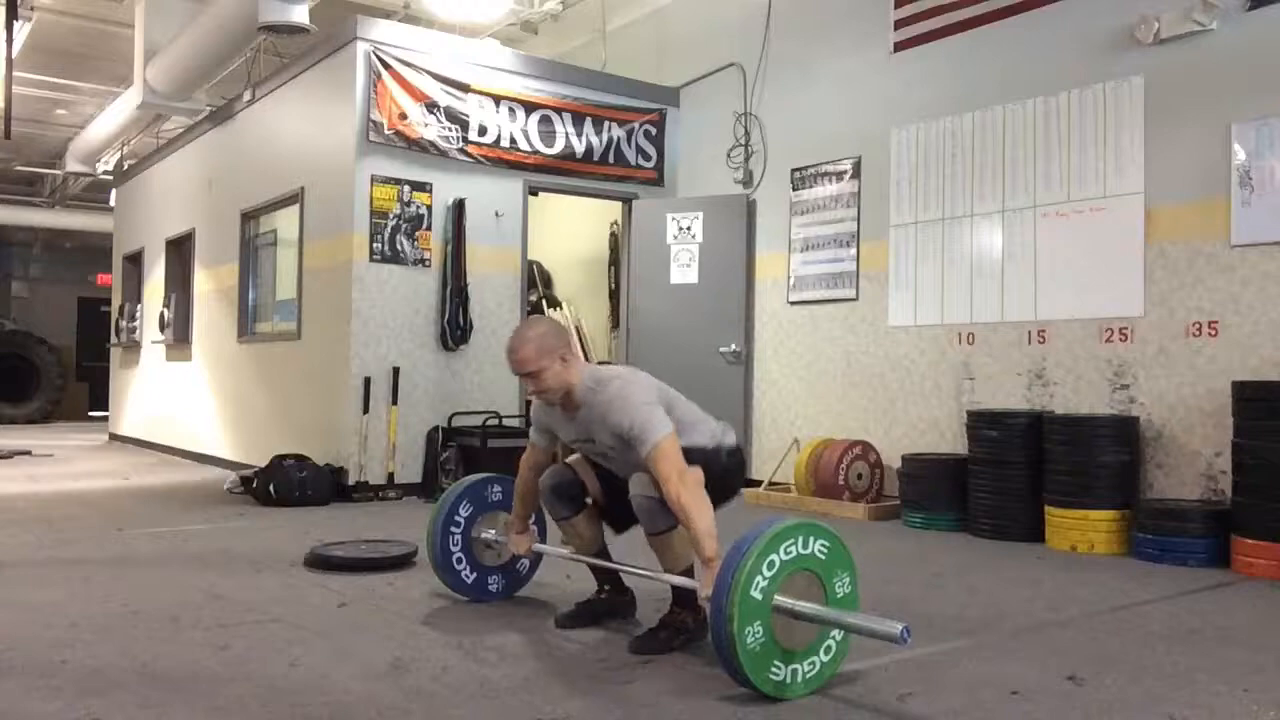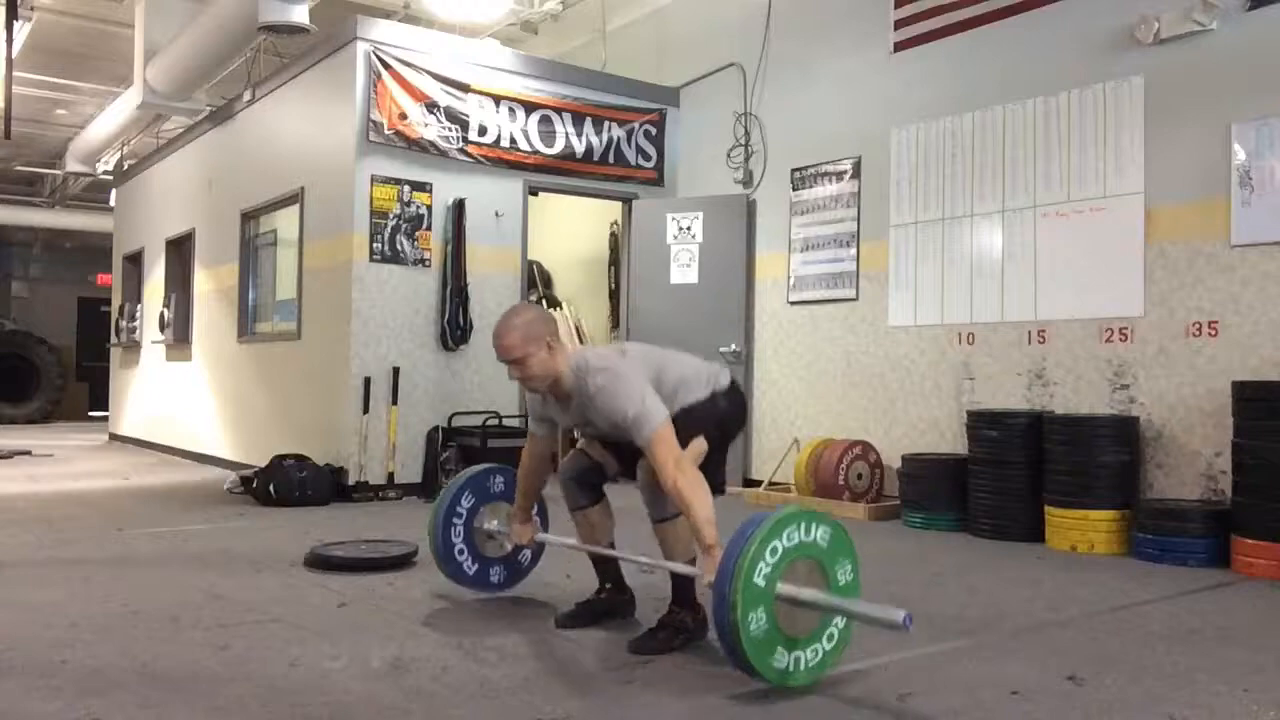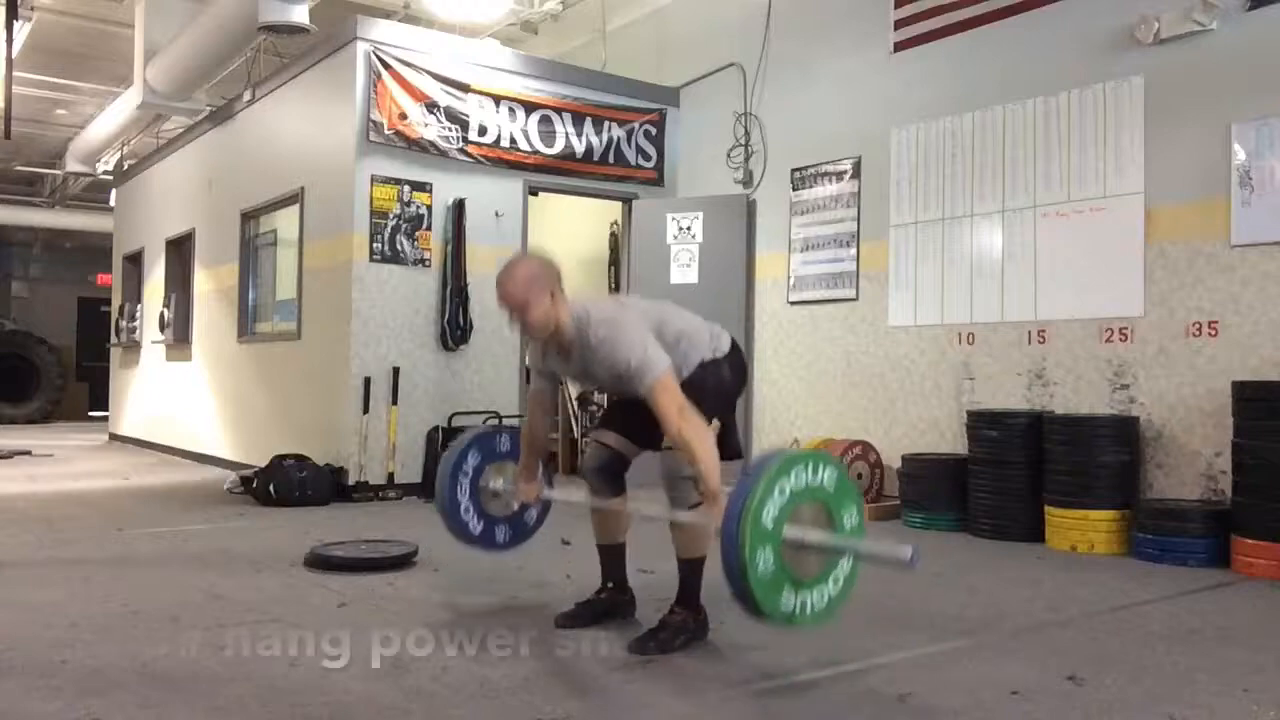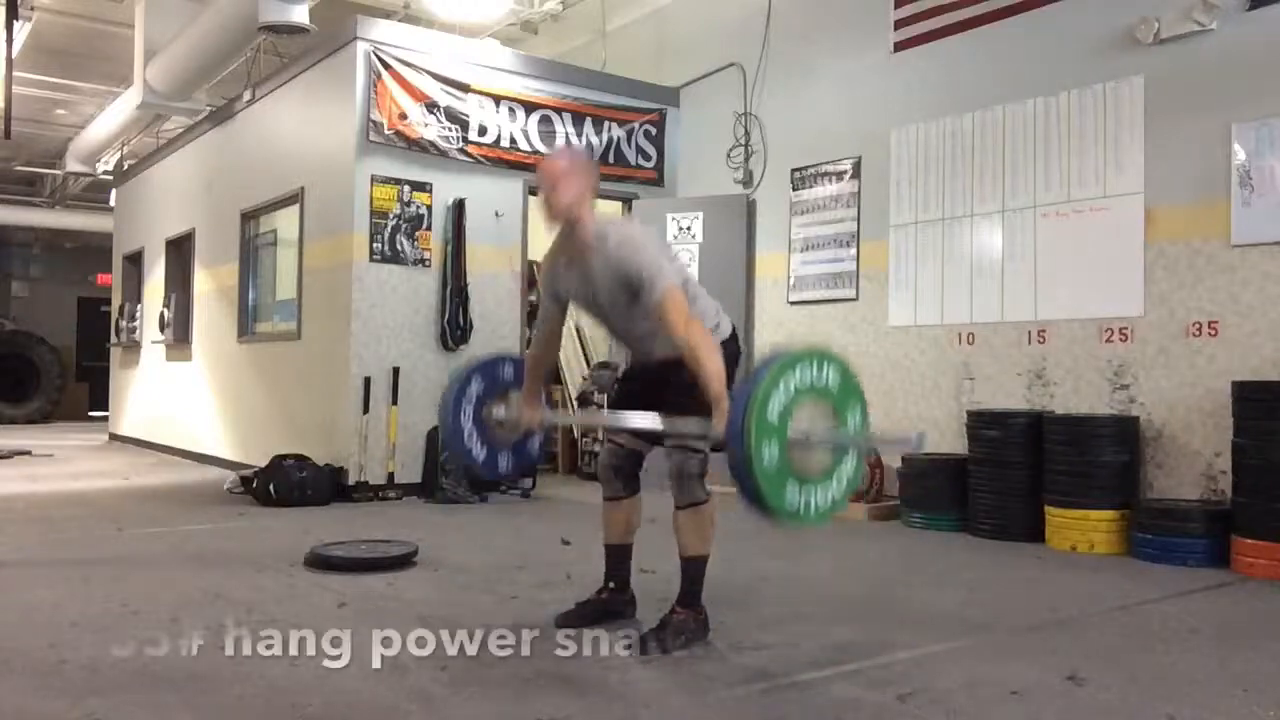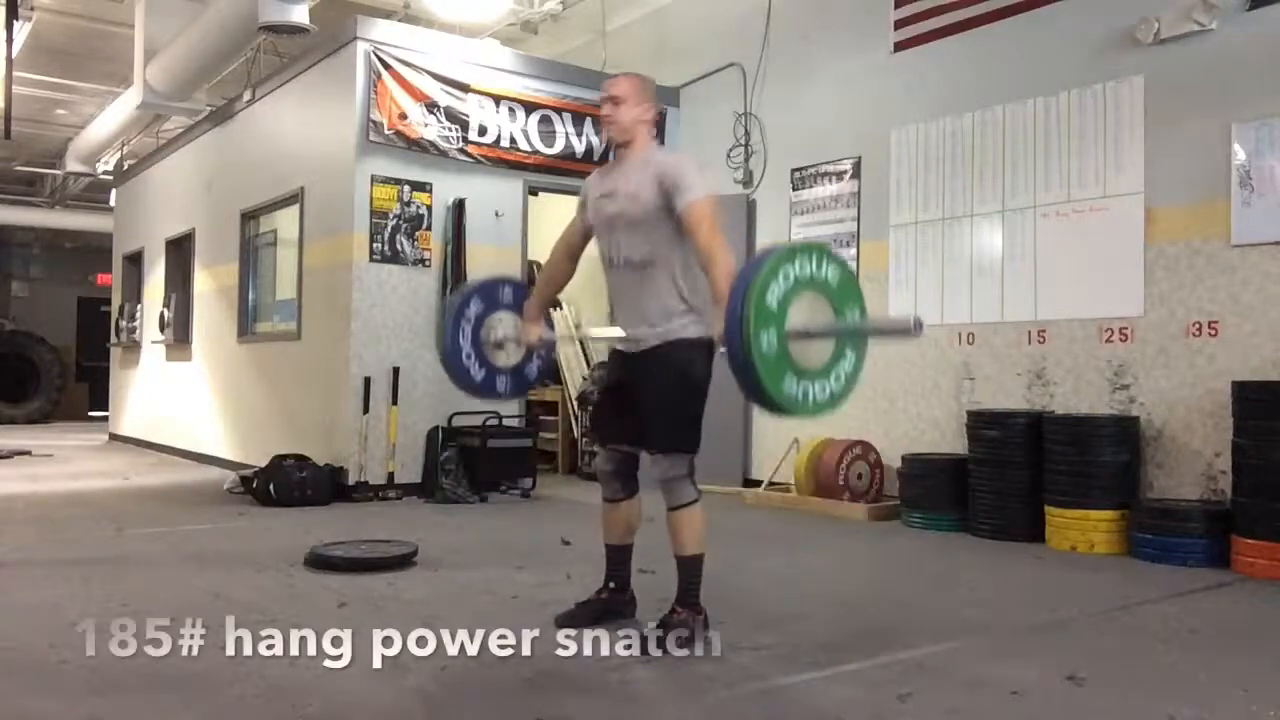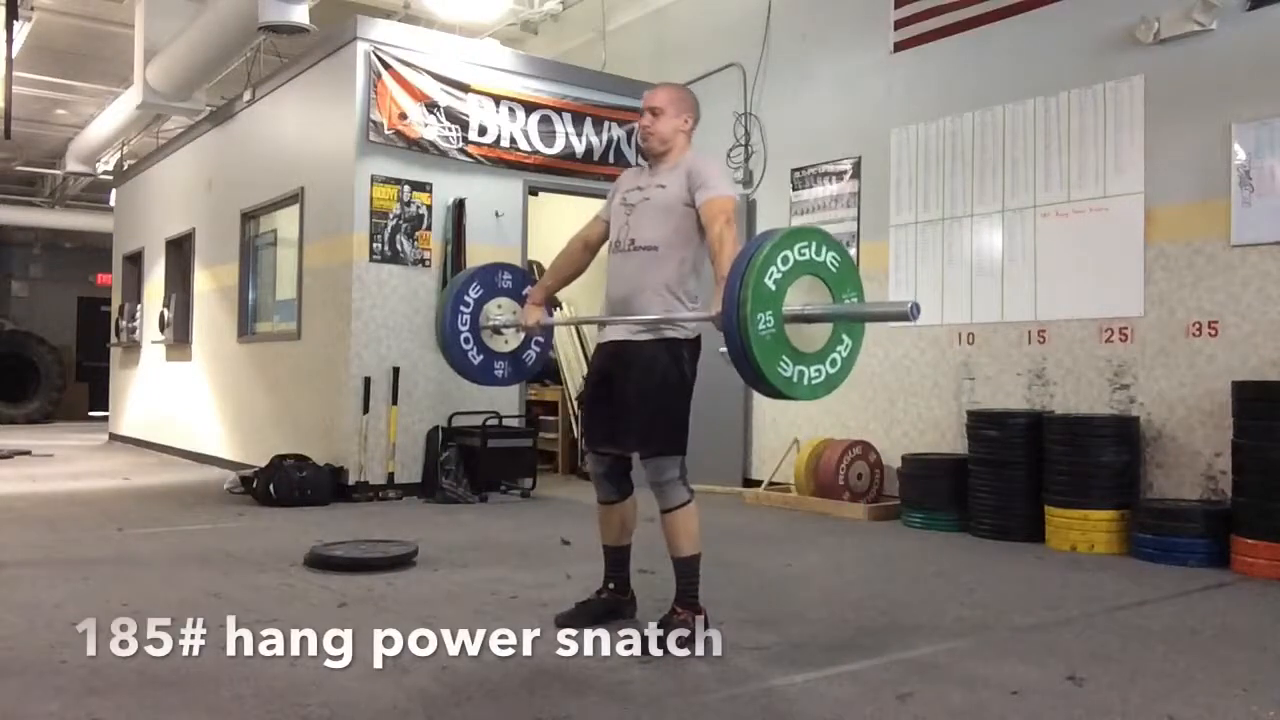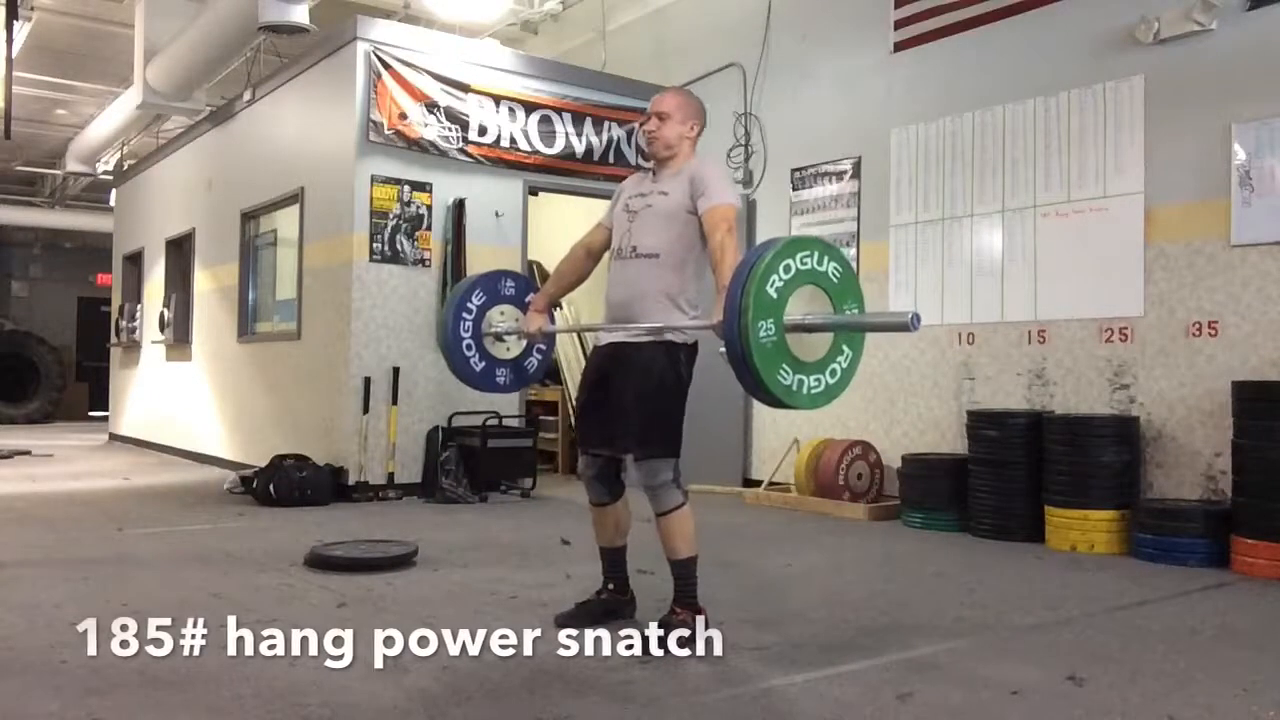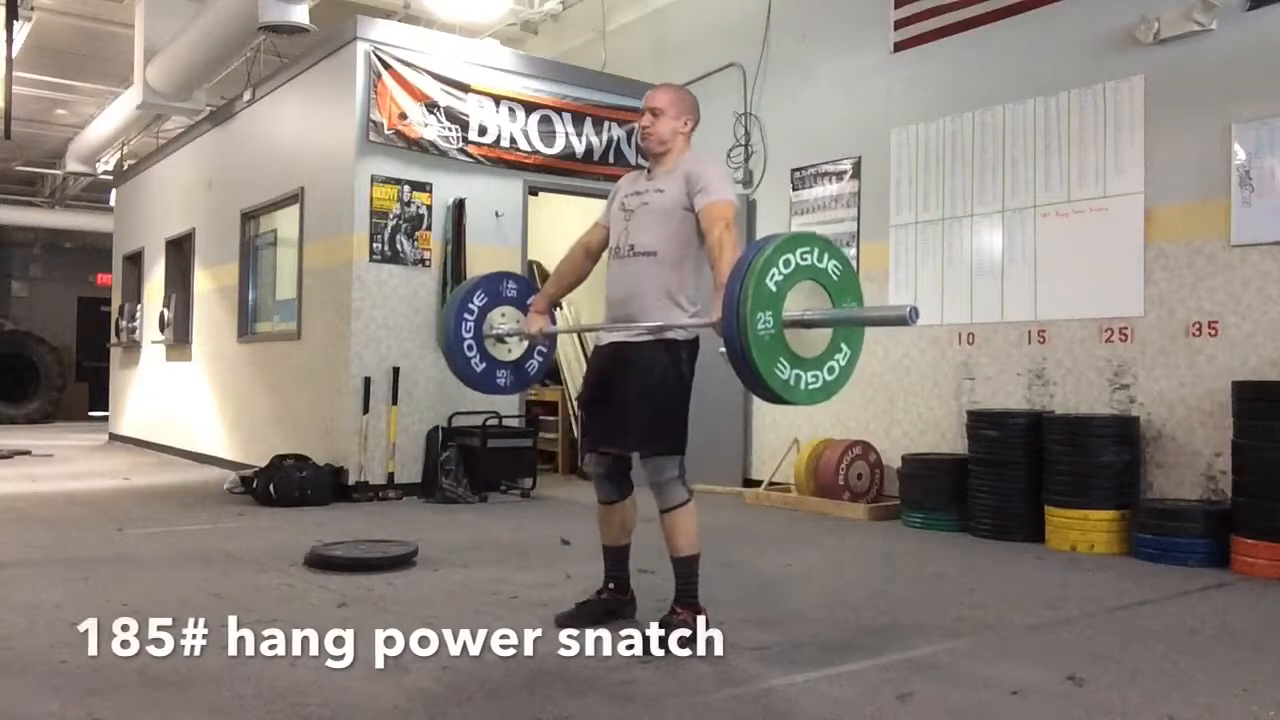
dt=0.2s
person 1, frame 1
left shoulder: (623, 397)
right shoulder: (546, 406)
left elbow: (677, 483)
right elbow: (532, 466)
left wrist: (712, 563)
right wrist: (519, 526)
left hip: (711, 456)
left knee: (645, 488)
right knee: (554, 483)
left ankle: (687, 612)
right ankle: (612, 591)
person 1, frame 2
left shoulder: (612, 382)
right shoulder: (541, 393)
left elbow: (675, 470)
right elbow: (535, 456)
left wrist: (712, 550)
right wrist: (521, 516)
left hip: (710, 400)
right hip: (654, 414)
left knee: (654, 475)
right knee: (576, 472)
left ankle: (686, 612)
right ankle: (613, 591)
person 1, frame 3
left shoulder: (612, 333)
right shoulder: (544, 348)
left elbow: (680, 418)
right elbow: (538, 416)
left wrist: (716, 498)
right wrist: (527, 476)
left hip: (709, 364)
left knee: (678, 464)
right knee: (598, 461)
left ankle: (688, 611)
right ankle: (615, 590)
person 1, frame 4
left shoulder: (628, 244)
right shoulder: (557, 263)
left elbow: (688, 328)
right elbow: (546, 336)
left wrist: (723, 407)
right wrist: (530, 400)
left hip: (705, 341)
right hip: (649, 359)
left knee: (685, 463)
right knee: (614, 464)
left ankle: (690, 610)
right ankle: (616, 592)
person 1, frame 5
left shoulder: (669, 167)
right shoulder: (597, 183)
left elbow: (709, 233)
right elbow: (566, 252)
left wrist: (729, 309)
right wrist: (533, 315)
left hip: (681, 341)
right hip: (631, 346)
left knee: (672, 469)
right knee: (613, 466)
left ankle: (690, 609)
right ankle: (616, 590)
person 1, frame 6
left shoulder: (700, 171)
right shoulder: (629, 181)
left elbow: (721, 226)
right elbow: (585, 243)
left wrist: (726, 294)
right wrist: (536, 298)
left hip: (665, 342)
right hip: (613, 340)
left knee: (664, 472)
right knee: (605, 467)
left ankle: (689, 609)
right ankle: (616, 591)
person 1, frame 7
left shoulder: (705, 178)
right shoulder: (631, 187)
left elbow: (723, 234)
right elbow: (590, 248)
left wrist: (728, 301)
right wrist: (540, 304)
left hip: (661, 346)
right hip: (609, 344)
left knee: (657, 475)
right knee: (596, 468)
left ankle: (688, 609)
right ankle: (615, 591)
person 1, frame 8
left shoulder: (700, 174)
right shoulder: (626, 185)
left elbow: (721, 231)
right elbow: (587, 248)
left wrist: (726, 298)
right wrist: (541, 304)
left hip: (662, 343)
right hip: (611, 343)
left knee: (663, 471)
right knee: (604, 468)
left ankle: (689, 608)
right ankle: (616, 591)
